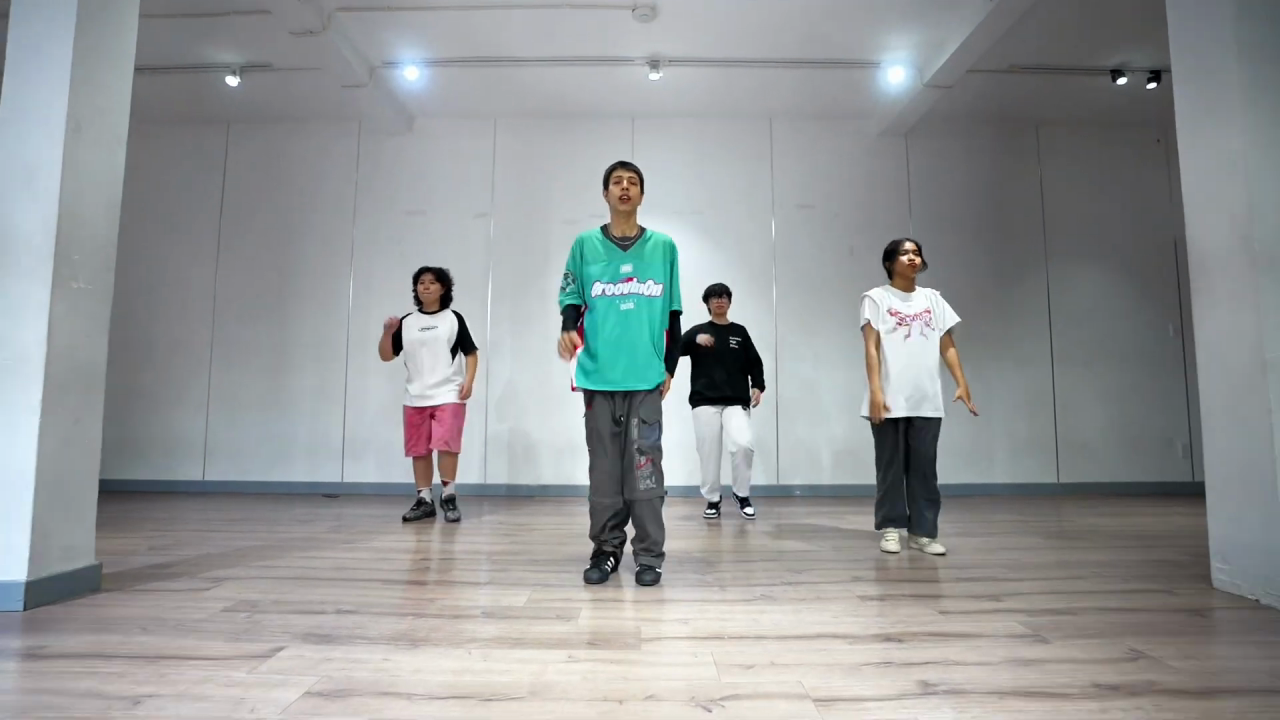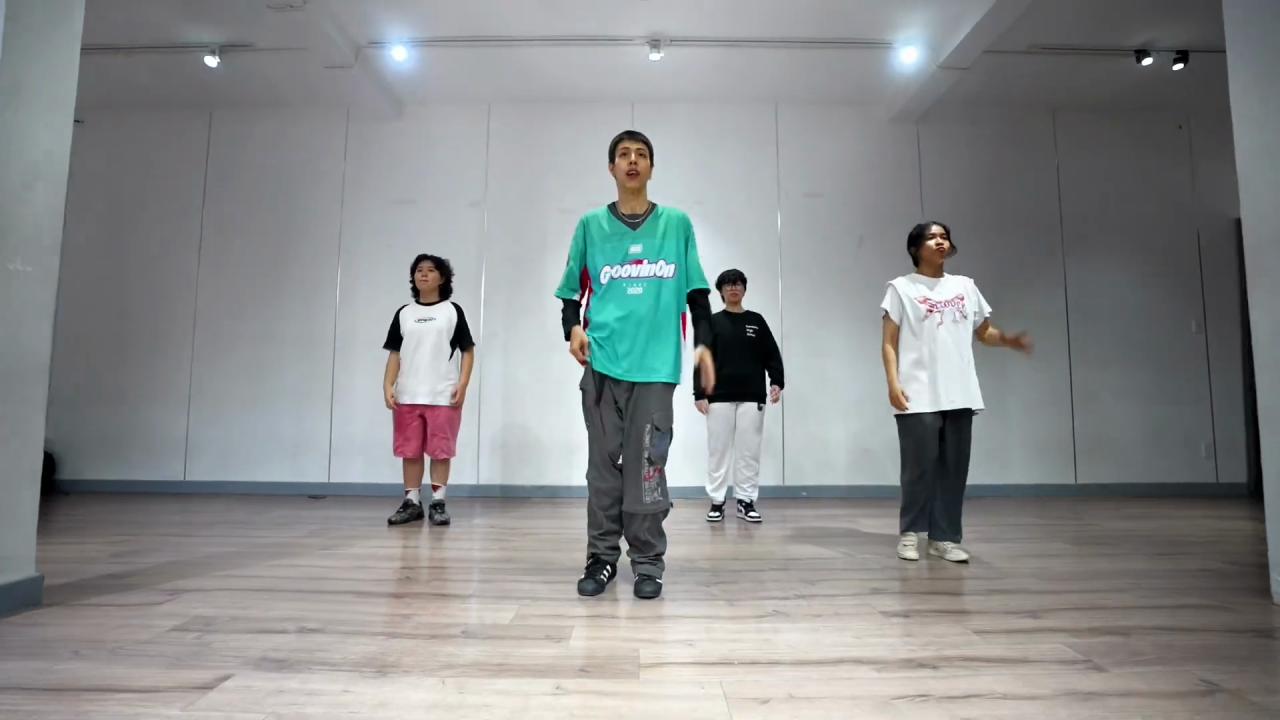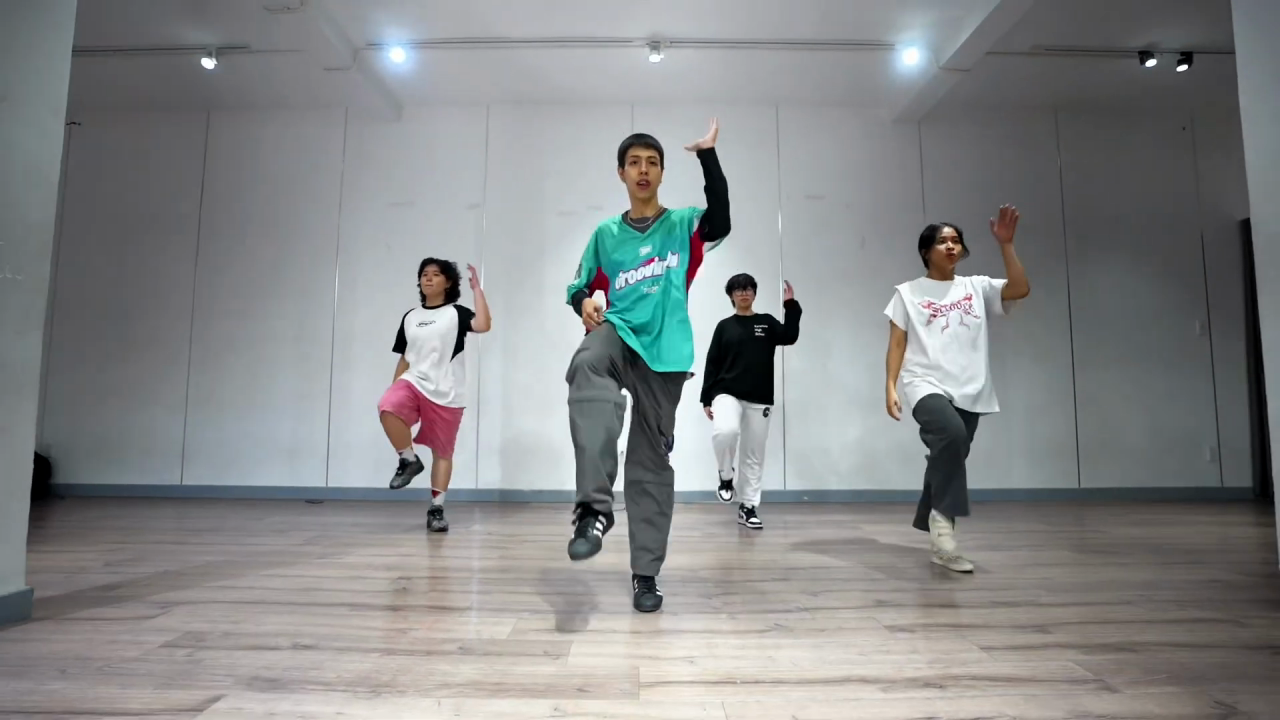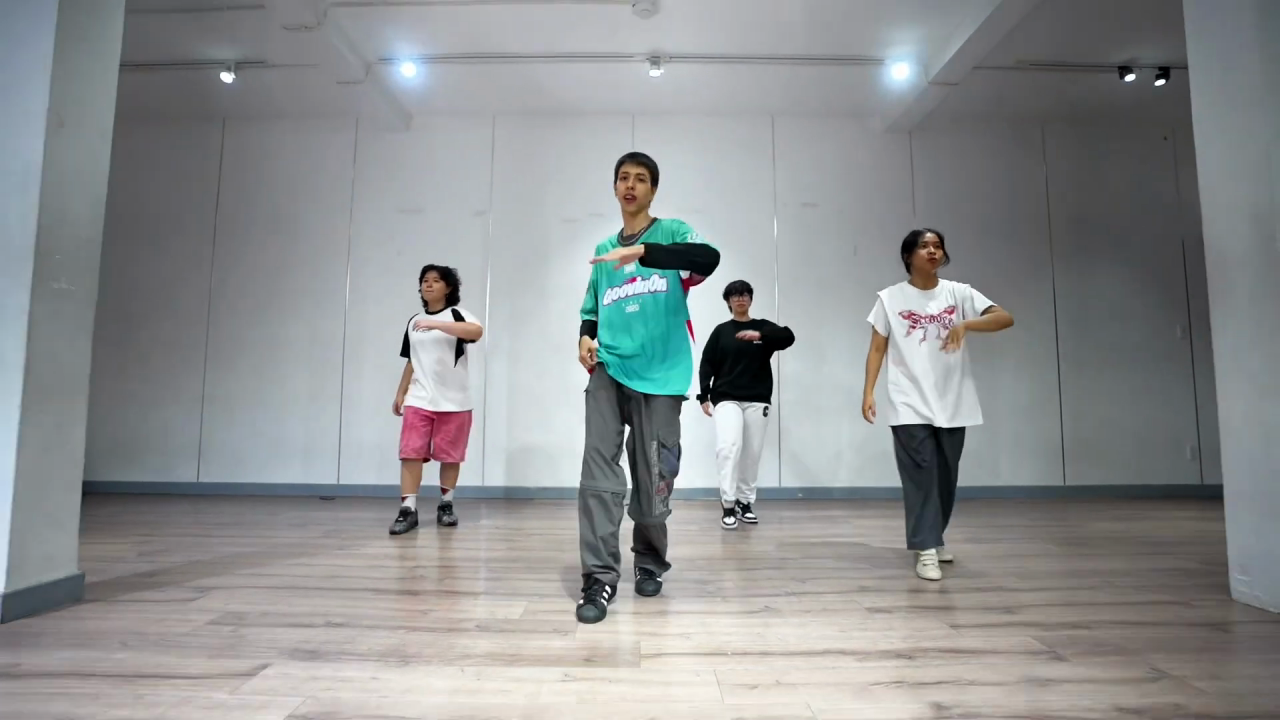
dt=0.4s
person 1, frame 1
left shoulder: (663, 246)
right shoulder: (585, 244)
left elbow: (673, 312)
right elbow: (571, 302)
left wrist: (671, 365)
right wrist: (569, 333)
left hip: (646, 372)
right hip: (598, 372)
left knee: (643, 463)
right knee: (605, 465)
left ankle: (648, 554)
right ankle: (607, 548)
person 1, frame 2
left shoulder: (677, 223)
right shoulder: (591, 225)
left elbow: (697, 290)
right elbow: (571, 289)
left wrist: (703, 344)
right wrist: (574, 331)
left hip: (655, 363)
right hip: (602, 356)
left knee: (647, 464)
right knee: (600, 460)
left ankle: (647, 563)
right ankle: (601, 554)
person 1, frame 3
left shoulder: (683, 222)
right shoulder: (606, 233)
left elbow: (719, 224)
right elbow: (579, 287)
left wrist: (708, 157)
right wrist: (584, 303)
left hip: (664, 348)
right hip: (617, 331)
left knee: (652, 459)
right knee: (587, 375)
left ankle: (645, 572)
right ankle: (593, 508)
person 1, frame 4
left shoulder: (672, 233)
right shoulder: (604, 250)
left elbow: (709, 258)
left wrist: (640, 254)
right wrist: (585, 338)
left hip: (659, 374)
right hip: (608, 370)
left knee: (656, 474)
right knee: (599, 470)
left ankle: (650, 562)
right ankle: (600, 577)
person 2, frame 1
left shoulder: (933, 299)
right shoulder: (876, 299)
left elbow: (947, 346)
right elbow: (871, 349)
left wrist: (961, 384)
right wrist: (876, 390)
left hip: (926, 400)
right hip: (891, 401)
left knee: (924, 467)
right knee: (891, 466)
left ankle: (923, 532)
right ankle: (891, 528)
person 2, frame 2
left shoulder: (965, 286)
right shoulder: (901, 288)
left elbow: (983, 331)
right elbow: (889, 342)
left wrist: (1006, 339)
right wrist: (892, 381)
left hip: (960, 393)
right hip: (919, 393)
left knee: (954, 466)
right knee: (920, 463)
left ankle: (943, 537)
right ankle: (911, 532)
person 2, frame 3
left shoulder: (978, 287)
right shoulder: (908, 292)
left elbow: (1021, 290)
right elbow: (897, 344)
left wrist: (1006, 246)
right wrist: (891, 386)
left hip: (969, 392)
right hip: (926, 386)
left knee: (948, 456)
right knee: (949, 433)
left ankle: (941, 518)
right ankle: (943, 513)
person 2, frame 4
left shoulder: (959, 293)
right shoulder: (890, 298)
left elbow: (1005, 318)
right elbow: (877, 349)
left wrist: (966, 325)
right wrist: (868, 392)
left hip: (952, 404)
right hip: (909, 404)
left knee: (945, 476)
right knee: (920, 473)
left ankle: (934, 539)
right ankle: (926, 549)
person 3, frame 1
left shoulder: (454, 319)
right shoulder: (407, 322)
left elbow: (471, 354)
right elbow: (386, 355)
left wrist: (468, 380)
right wrist: (387, 333)
left hip: (448, 394)
right hip: (416, 397)
left knee: (446, 445)
right knee: (419, 450)
left ankle: (449, 497)
right ankle: (424, 501)
person 3, frame 2
left shoulder: (453, 311)
right shoulder: (403, 313)
left elbow: (468, 351)
right elbow: (395, 354)
left wrist: (462, 385)
right wrist: (388, 386)
left hip: (444, 396)
right hip: (408, 395)
left knee: (441, 450)
right knee: (409, 450)
left ankle: (437, 503)
right ankle: (412, 503)
person 3, frame 3
left shoulder: (457, 313)
right shoulder: (410, 317)
left elbow: (483, 325)
left wrist: (476, 287)
right wrist: (394, 386)
left hip: (445, 393)
right hip: (413, 383)
left knee: (442, 450)
right knee: (388, 408)
left ankle: (436, 509)
right ankle: (409, 460)
person 3, frame 4
left shoulder: (456, 315)
right shoulder: (414, 323)
left elbow: (476, 332)
left wrist: (434, 324)
right wrist: (400, 393)
left hip: (453, 401)
right hip: (419, 400)
left knee: (450, 456)
right knee: (411, 454)
left ankle: (446, 505)
right ankle: (407, 509)
person 4, frame 1
left shoulder: (740, 332)
right shoulder: (699, 331)
left elbow: (754, 362)
left wrist: (758, 385)
right wrist: (695, 341)
left hip: (737, 401)
right hip: (704, 402)
left knee: (743, 446)
right knee: (708, 453)
left ankle: (742, 496)
right ankle: (712, 500)
person 4, frame 2
left shoulder: (756, 321)
right shoulder: (714, 321)
left elbow: (771, 353)
left wrist: (777, 382)
right wrist: (700, 393)
left hip: (752, 397)
right hip: (719, 397)
left knee: (749, 450)
right knee: (719, 449)
left ankle: (746, 501)
right ankle: (717, 502)
person 4, frame 3
left shoulder: (767, 322)
right shoulder: (724, 326)
left elbow: (789, 336)
right elbow: (712, 363)
left wrist: (790, 305)
right wrist: (706, 398)
left hip: (759, 398)
right hip: (727, 393)
left knee: (754, 454)
right knee: (725, 430)
left ankle: (748, 507)
right ankle: (725, 475)
person 4, frame 4
left shoulder: (763, 326)
right shoulder: (721, 331)
left elbow: (788, 338)
right elbow: (707, 364)
left wrist: (760, 336)
right wrist: (704, 395)
left hip: (758, 400)
right hip: (727, 399)
left knee: (752, 454)
right knee: (728, 447)
left ankle: (745, 502)
right ankle: (728, 504)
